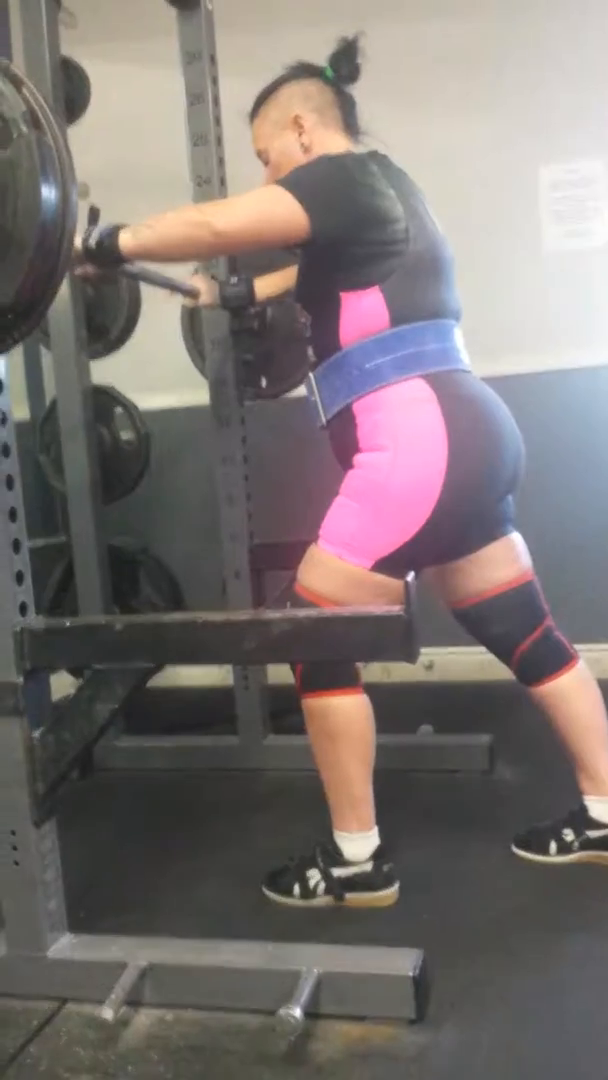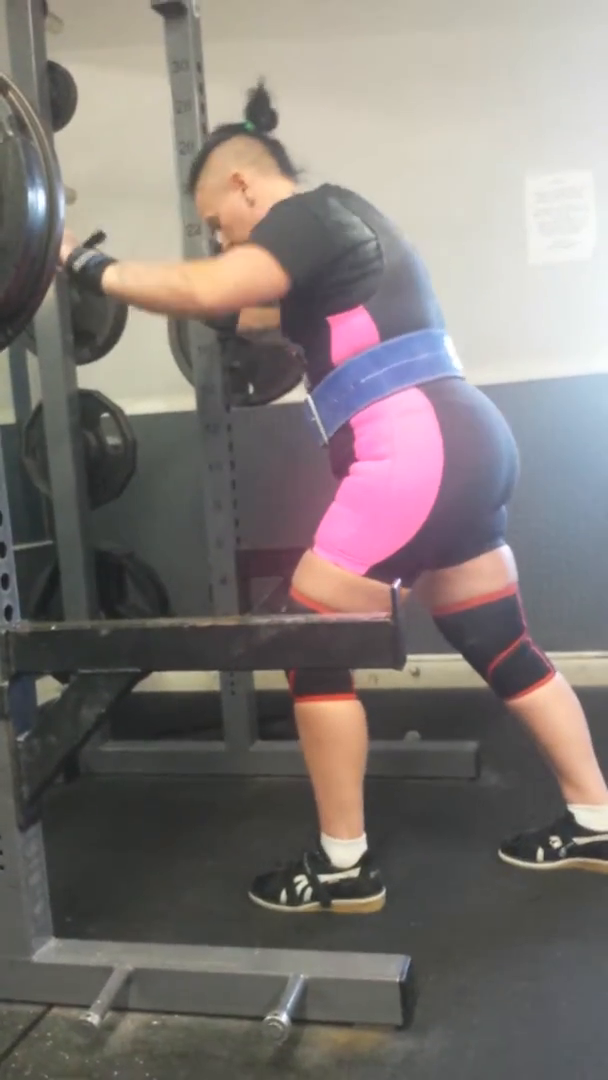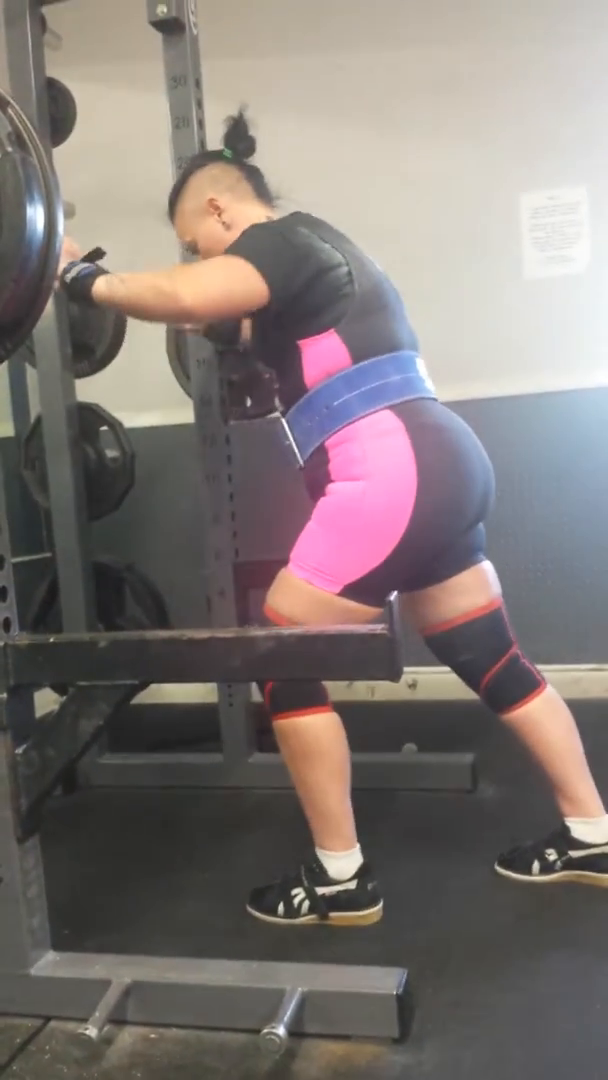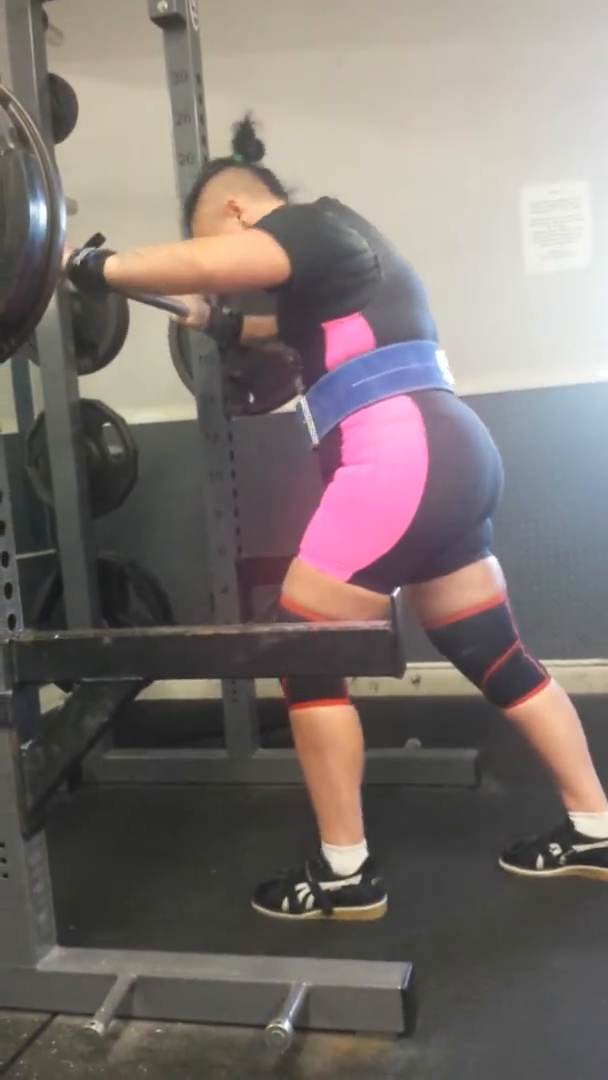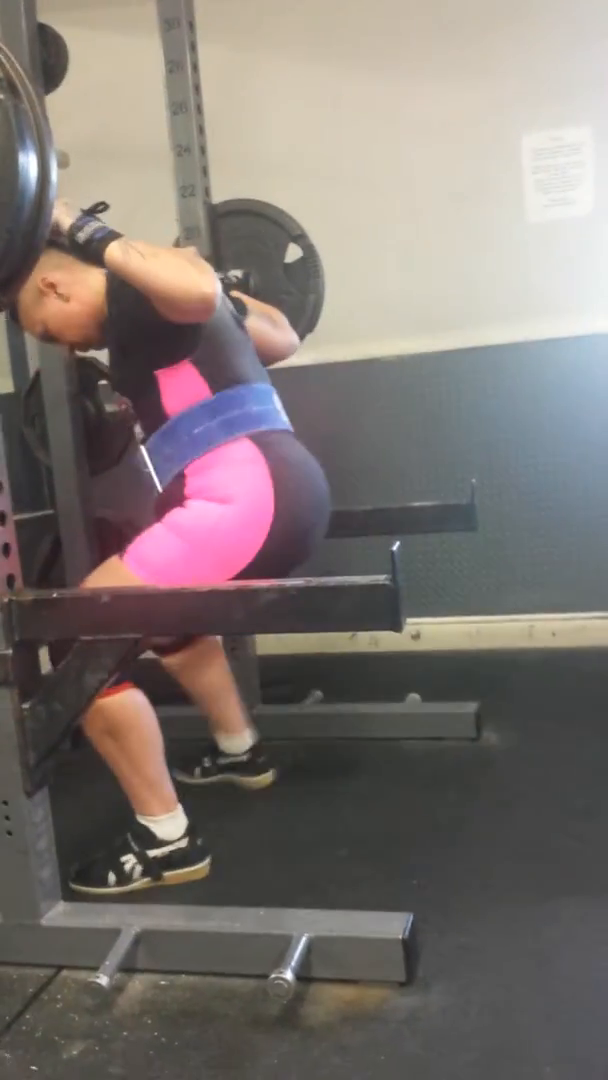
dt=1s
person 1, frame 1
left shoulder: (345, 177)
right shoulder: (377, 188)
left elbow: (221, 224)
left wrist: (106, 242)
right wrist: (236, 293)
left hip: (415, 444)
right hip: (467, 435)
right knee: (524, 634)
left ankle: (357, 860)
person 1, frame 2
left shoulder: (310, 214)
right shoulder: (340, 223)
left elbow: (204, 286)
right elbow: (304, 311)
left wrist: (89, 268)
right wrist: (236, 310)
left hip: (411, 454)
right hip: (463, 444)
right knee: (500, 646)
left ankle: (343, 865)
person 1, frame 3
left shoulder: (281, 238)
right shoulder: (316, 248)
left elbow: (190, 296)
left wrist: (81, 277)
left hip: (387, 476)
right hip: (441, 464)
right knee: (491, 660)
left ankle: (341, 877)
person 1, frame 4
left shoulder: (311, 222)
right shoulder: (332, 246)
left elbow: (206, 264)
left wrist: (95, 268)
right wrist: (225, 324)
left hip: (398, 461)
right hip: (452, 456)
right knee: (495, 656)
left ankle: (344, 874)
person 1, frame 5
left shoulder: (131, 294)
right shoulder: (154, 298)
left elbow: (197, 290)
right elbow: (282, 338)
left wrist: (93, 236)
right wrist: (223, 288)
left hip: (245, 501)
right hip: (284, 491)
left ankle: (165, 841)
right ankle: (240, 750)
